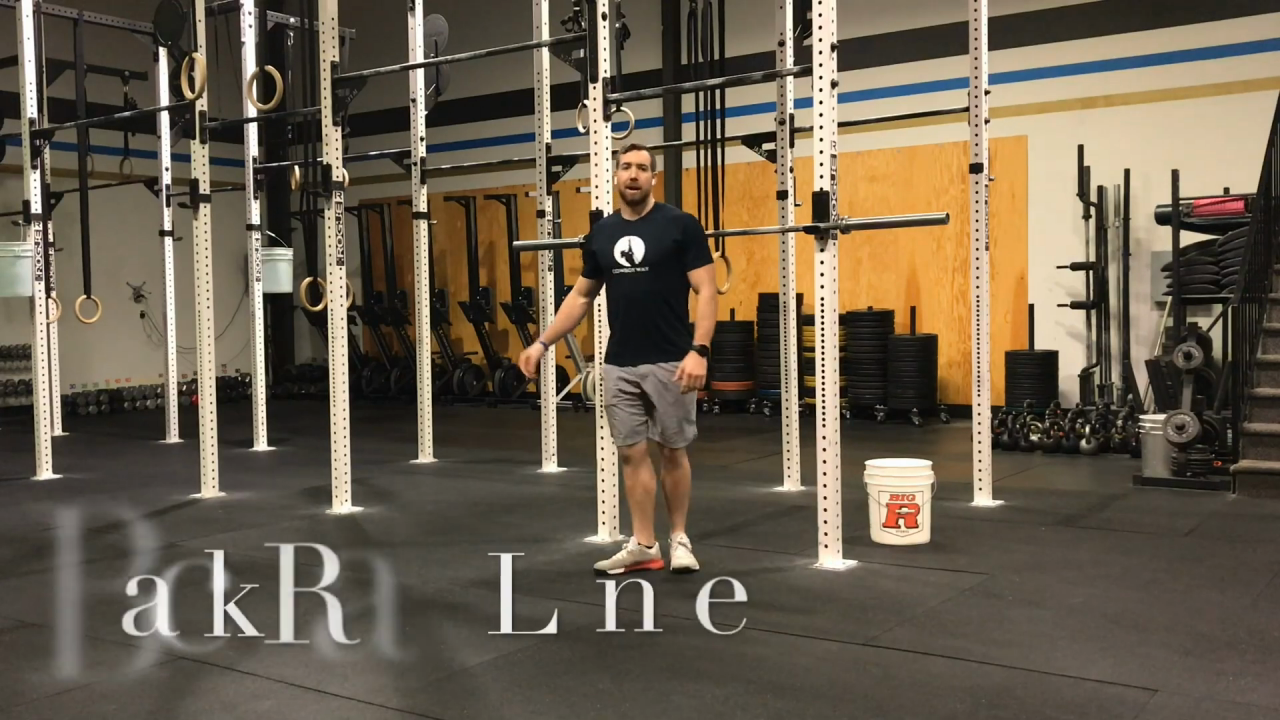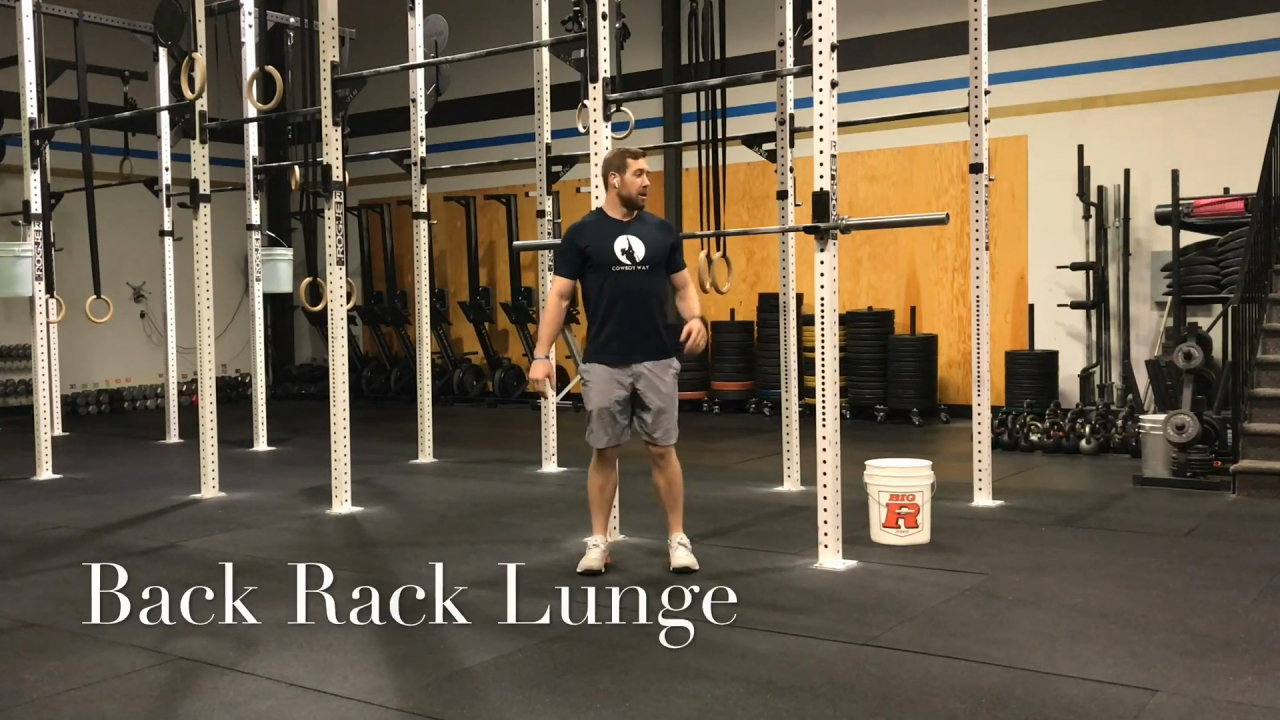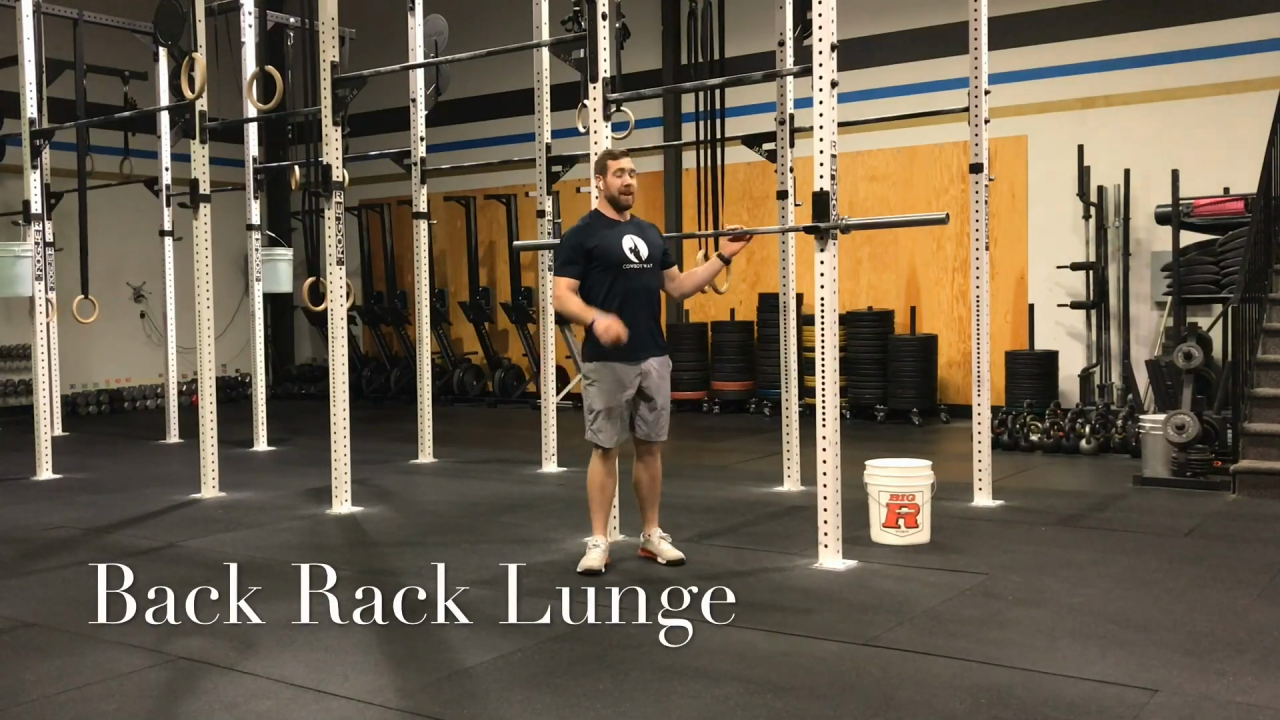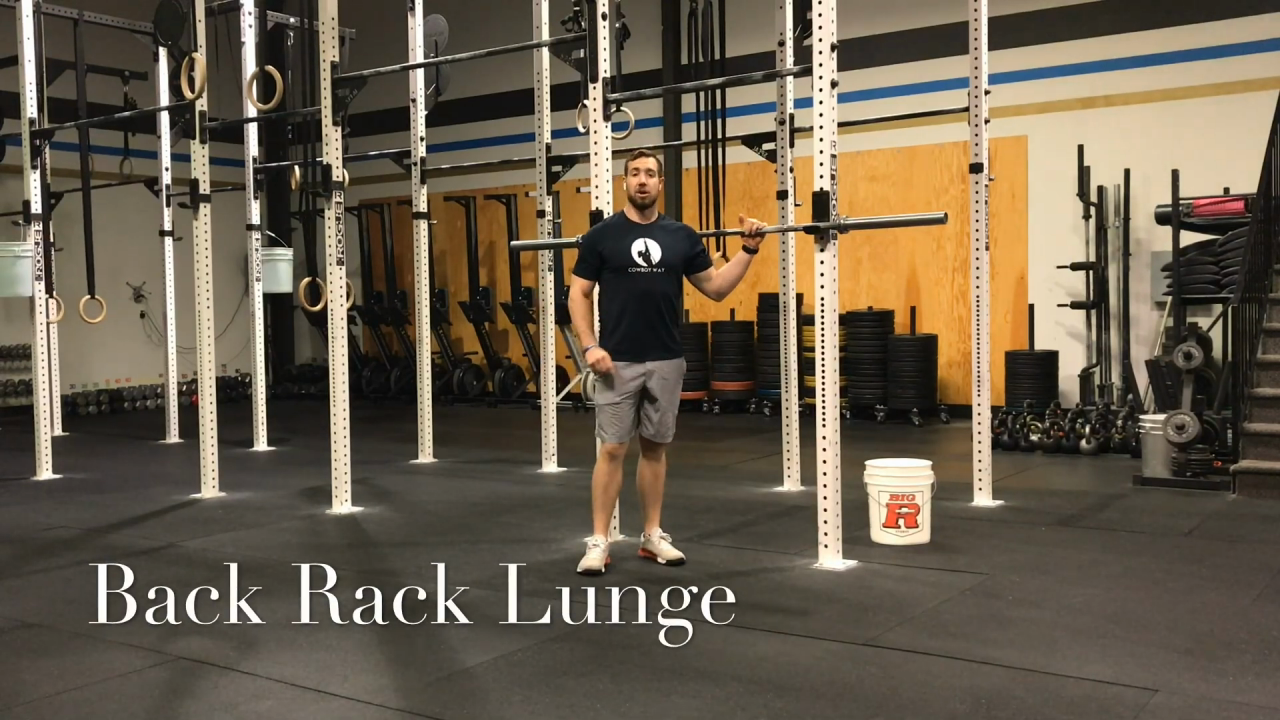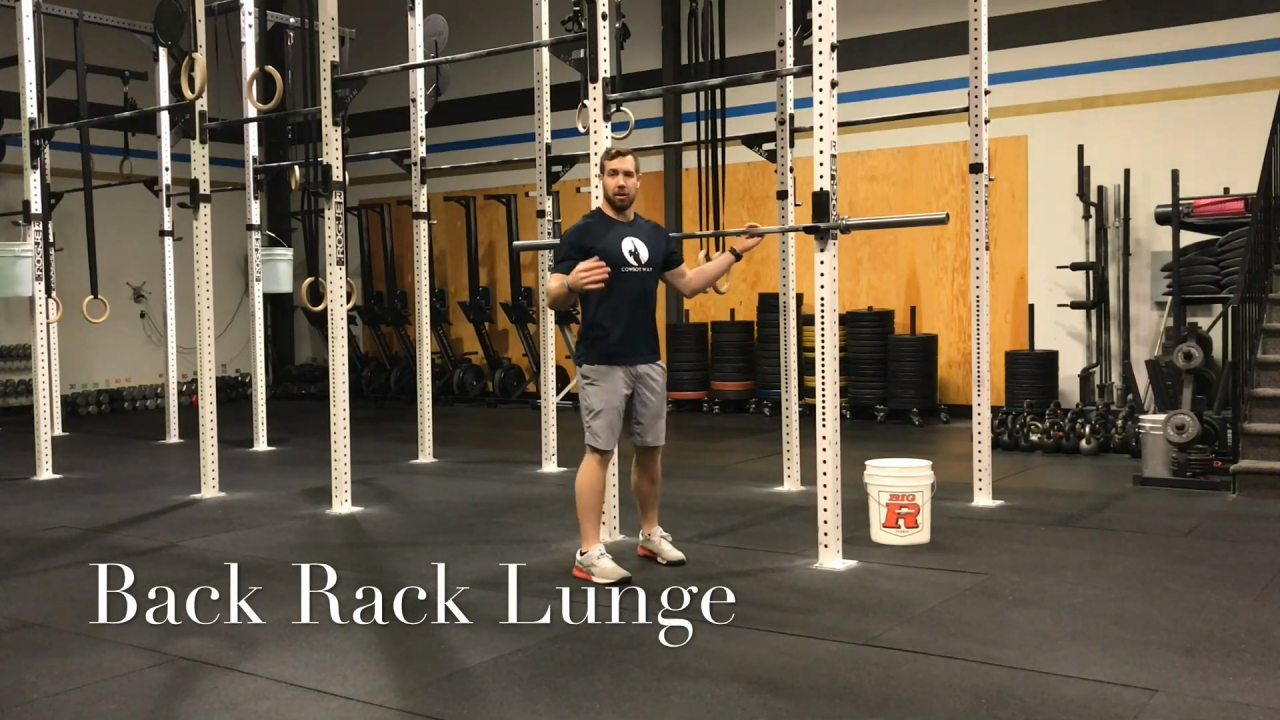
dt=1s
person 1, frame 1
left shoulder: (681, 225)
right shoulder: (600, 234)
left elbow: (706, 291)
right elbow: (582, 296)
left wrist: (698, 351)
right wrist: (542, 343)
left hip: (670, 361)
right hip: (619, 363)
left knee: (672, 451)
right knee: (632, 453)
left ankle: (679, 537)
right ankle: (643, 545)
person 1, frame 2
left shoulder: (663, 231)
right shoulder: (582, 233)
left elbow: (683, 286)
right elbow: (559, 296)
left wrist: (695, 318)
right wrist: (541, 354)
left hip: (657, 361)
right hip: (603, 364)
left knee: (662, 449)
right knee: (604, 452)
left ankle: (677, 538)
right ankle: (598, 541)
person 1, frame 3
left shoulder: (650, 232)
right shoulder: (582, 234)
left elbow: (678, 287)
right elbow: (562, 296)
left wrist: (722, 256)
right wrist: (596, 319)
left hip: (654, 358)
right hip: (609, 362)
left knee: (650, 447)
right knee: (605, 449)
left ankle: (652, 535)
right ankle: (598, 541)
person 1, frame 4
left shoulder: (682, 235)
right shoulder: (601, 235)
left elbow: (716, 288)
right elbow: (578, 294)
left wrist: (748, 249)
right wrist: (590, 346)
left hip: (666, 360)
right hip: (619, 362)
left knee: (655, 447)
right knee: (612, 449)
left ankle: (653, 535)
right ankle: (598, 541)
person 1, frame 5
left shoulder: (654, 233)
right shoulder: (583, 233)
left elbow: (687, 283)
right elbow: (553, 297)
left wrist: (734, 253)
right wrist: (571, 285)
left hip: (647, 361)
right hip: (602, 363)
left knee: (650, 450)
right knee: (600, 452)
left ankle: (651, 534)
right ankle: (589, 552)
